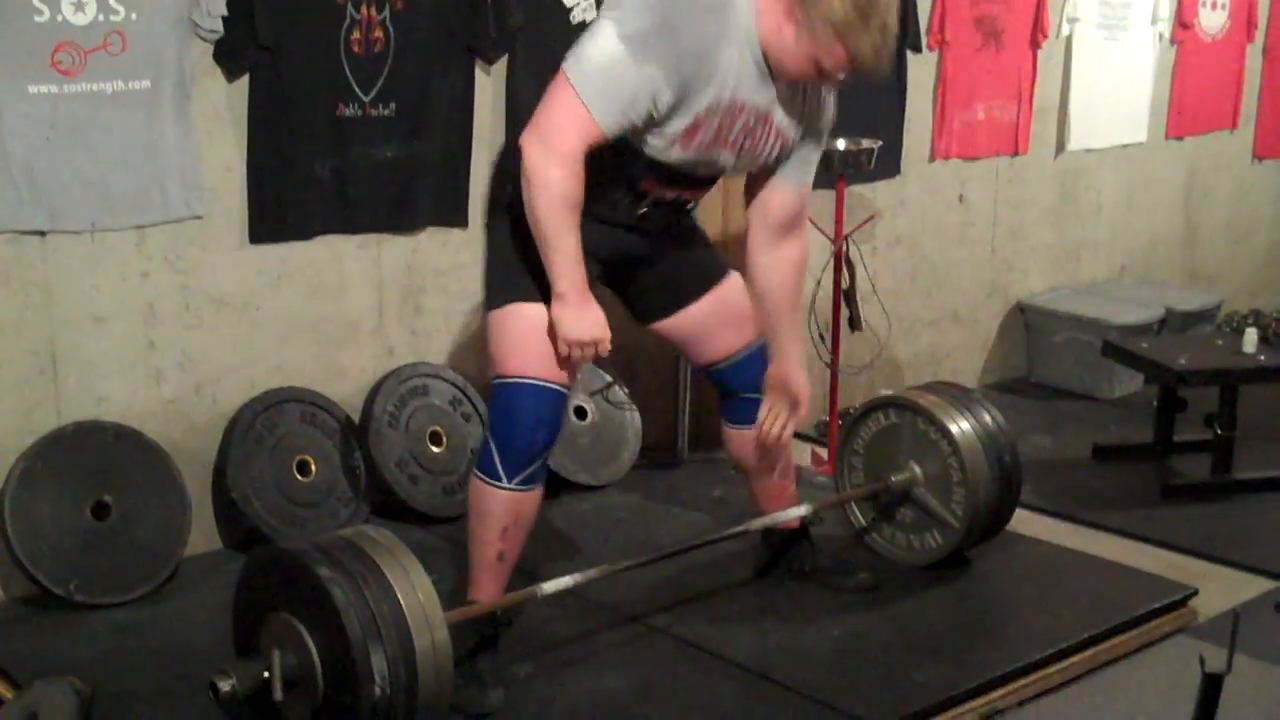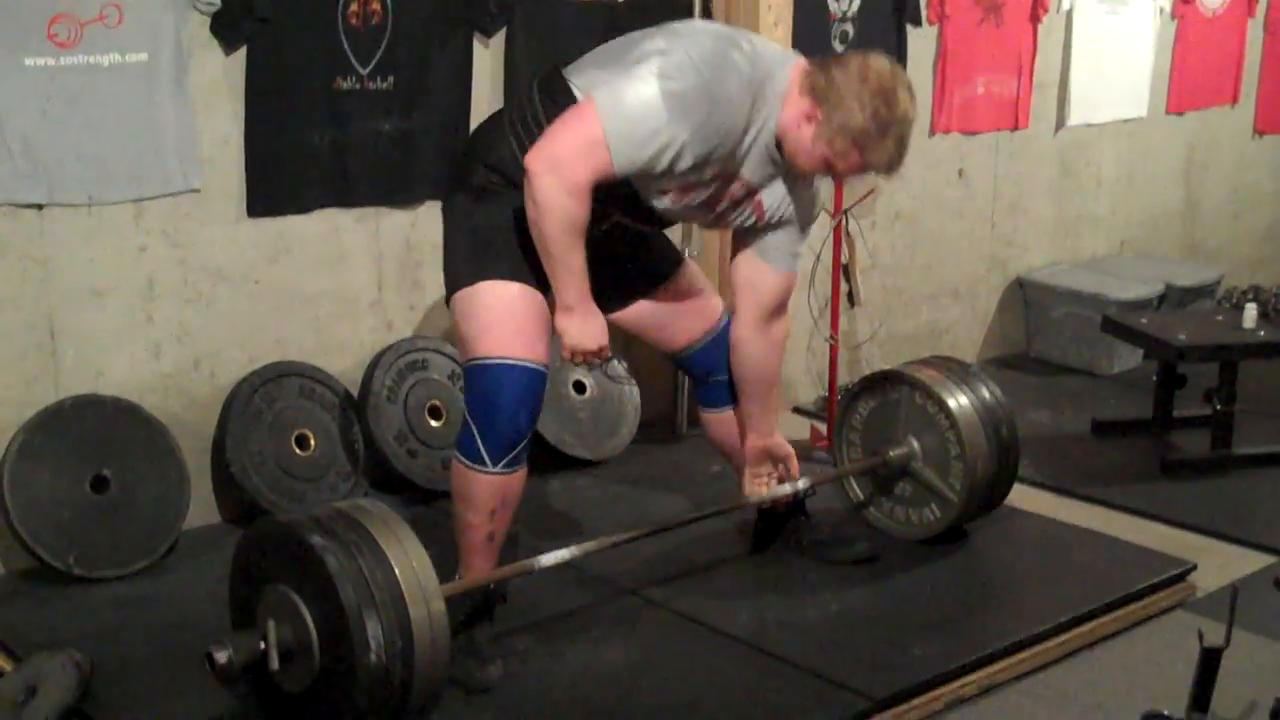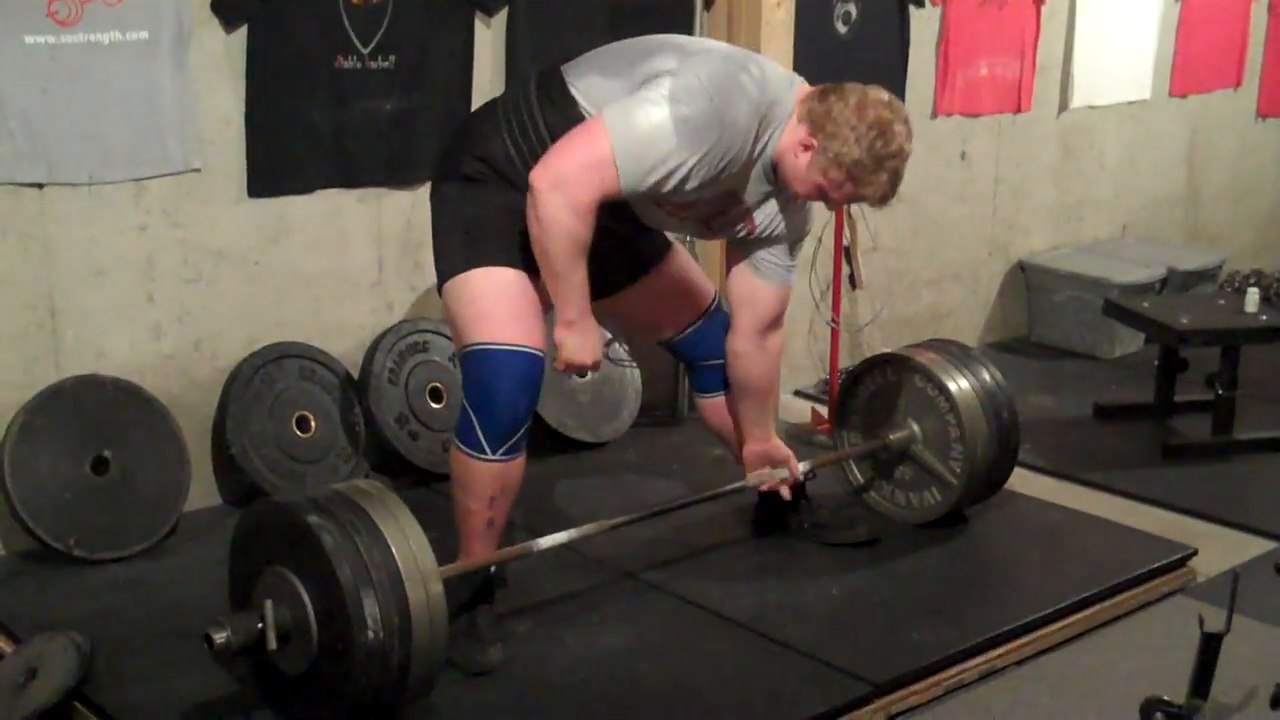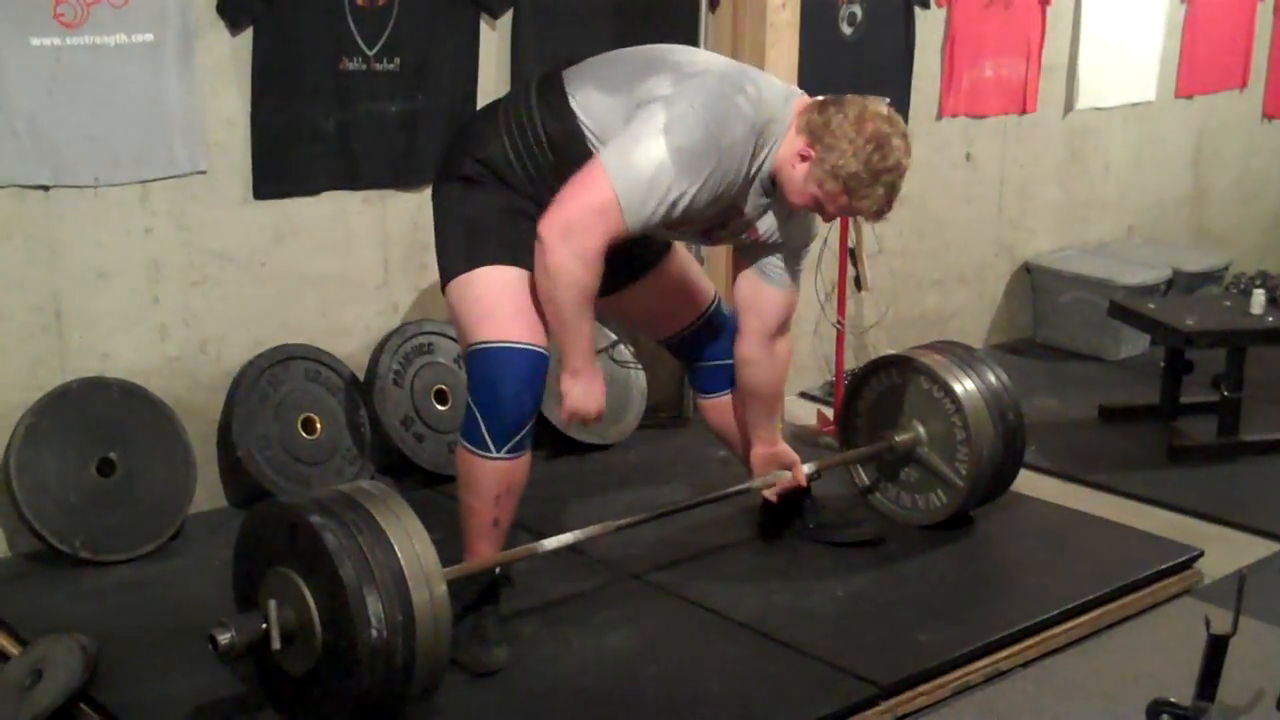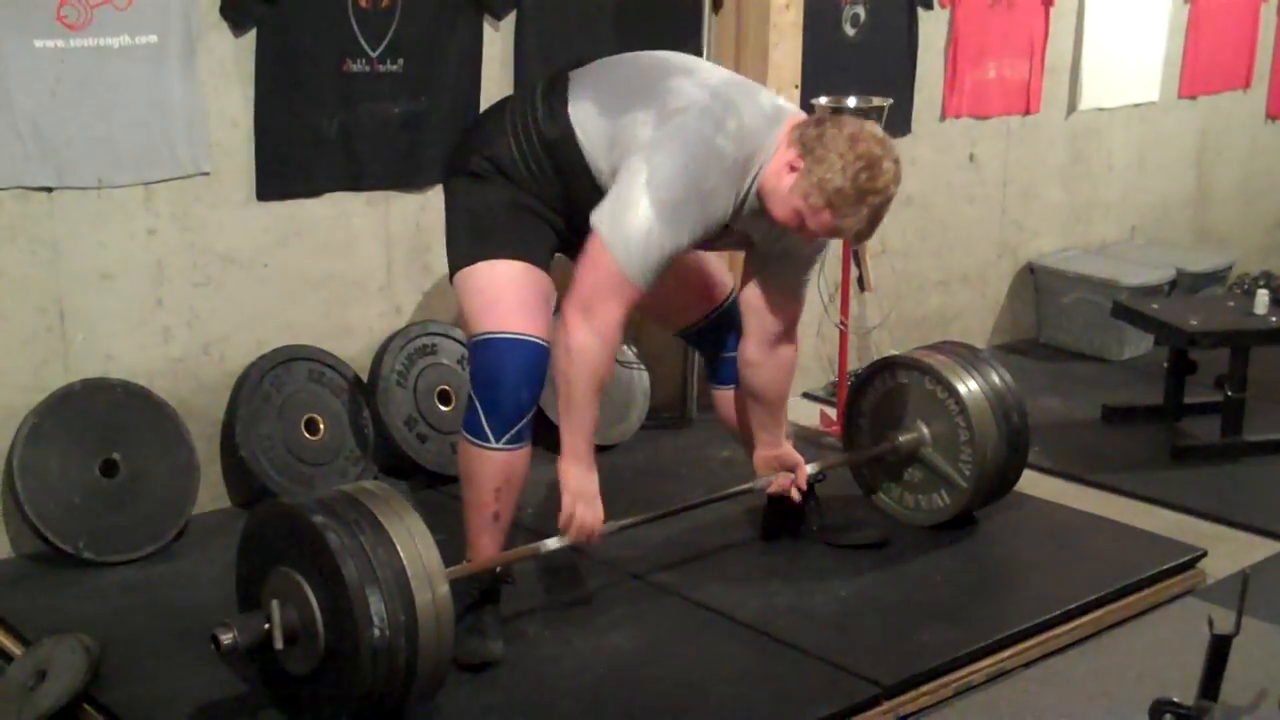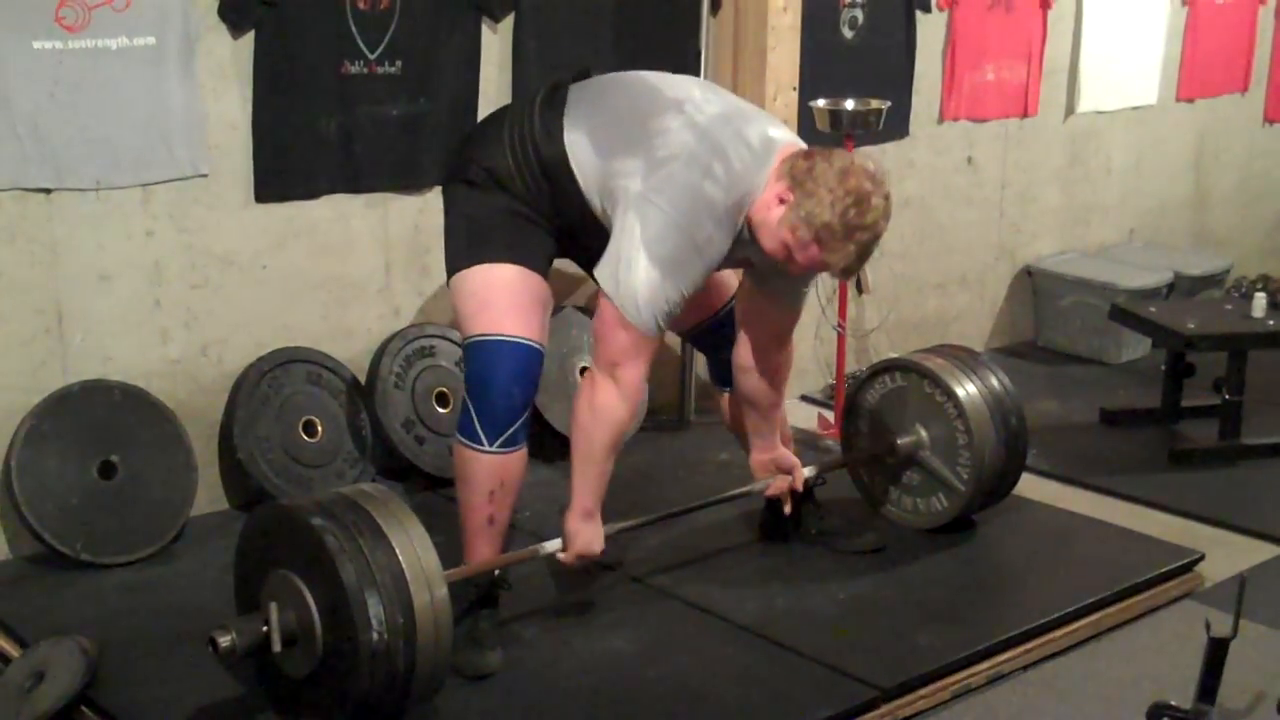
dt=0.2s
person 1, frame 1
left shoulder: (809, 88)
left elbow: (781, 233)
right elbow: (549, 145)
left wrist: (786, 360)
right wrist: (571, 296)
left hip: (657, 222)
right hip: (547, 207)
left knee: (750, 368)
right knee: (528, 413)
left ankle: (788, 545)
right ankle: (476, 630)
person 1, frame 2
left shoulder: (789, 189)
right shoulder: (715, 83)
left elbow: (761, 320)
right elbow: (554, 165)
left wrist: (761, 436)
right wrist: (574, 307)
left hip: (610, 217)
right hip: (512, 191)
left knee: (717, 350)
right knee: (507, 394)
right ankle: (471, 606)
person 1, frame 3
left shoulder: (782, 202)
right shoulder: (720, 107)
left elbow: (754, 332)
right elbow: (559, 183)
left wrist: (759, 440)
right wrist: (575, 321)
left hip: (600, 204)
right hip: (500, 179)
left knee: (710, 335)
right knee: (505, 381)
left ankle: (781, 503)
right ankle: (471, 591)
person 1, frame 4
left shoulder: (795, 193)
right shoulder: (715, 129)
left elbow: (763, 337)
right elbow: (565, 235)
left wrist: (766, 444)
right wrist: (581, 368)
left hip: (610, 201)
right hip: (501, 178)
left knee: (715, 336)
right knee: (509, 379)
right ankle: (476, 590)
person 1, frame 5
left shoulder: (810, 189)
right shoulder: (698, 164)
left elbow: (769, 338)
right elbow: (592, 320)
left wrist: (772, 444)
right wrist: (577, 463)
left hip: (608, 184)
right hip: (512, 174)
left knee: (727, 330)
right knee: (511, 370)
left ankle: (790, 504)
right ankle: (477, 589)
person 1, frame 6
left shoulder: (809, 207)
right shoulder: (689, 206)
left elbow: (763, 348)
right elbow: (616, 376)
left wrist: (766, 446)
right wrist: (585, 511)
left hip: (603, 183)
right hip: (508, 181)
left knee: (733, 330)
right knee: (505, 372)
left ankle: (789, 505)
right ankle: (475, 593)
